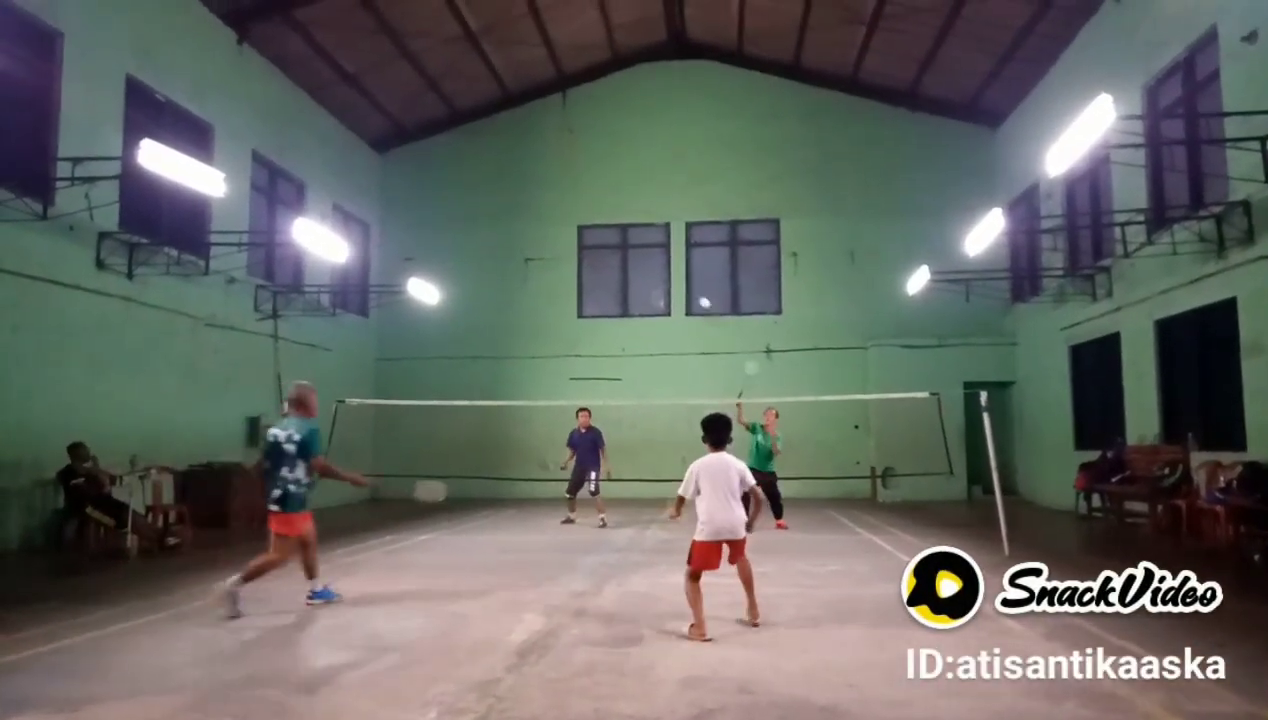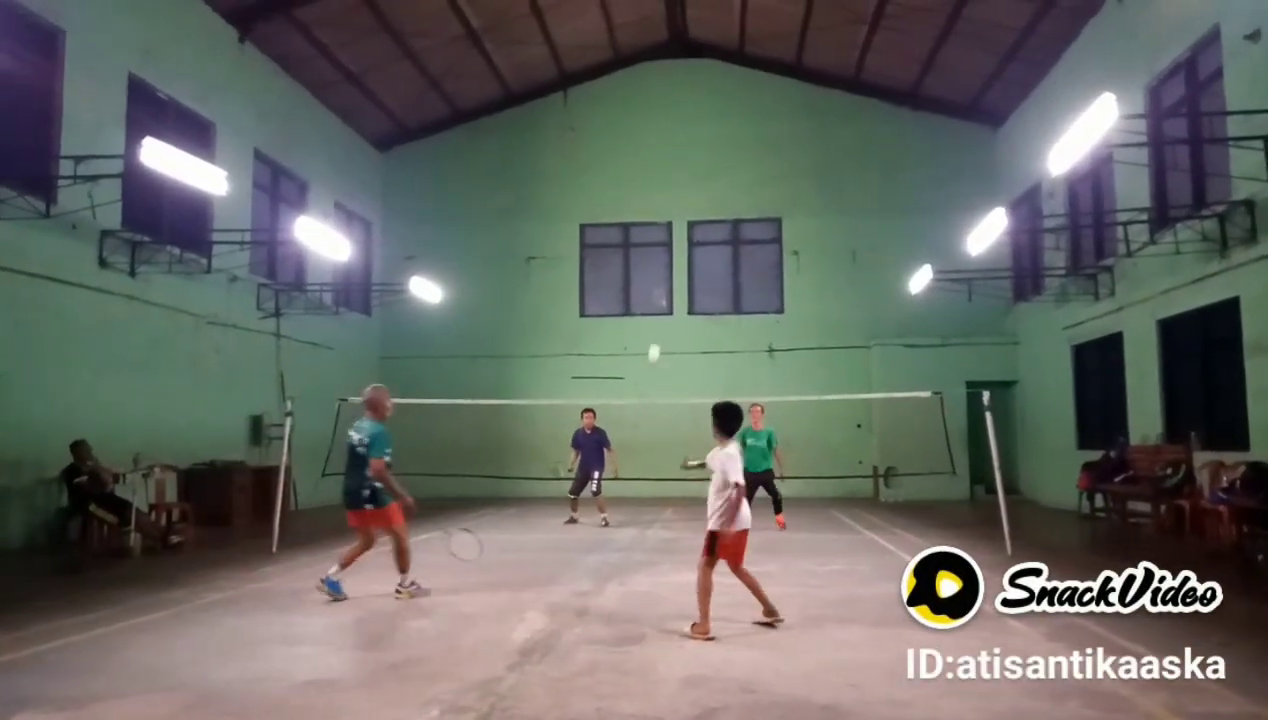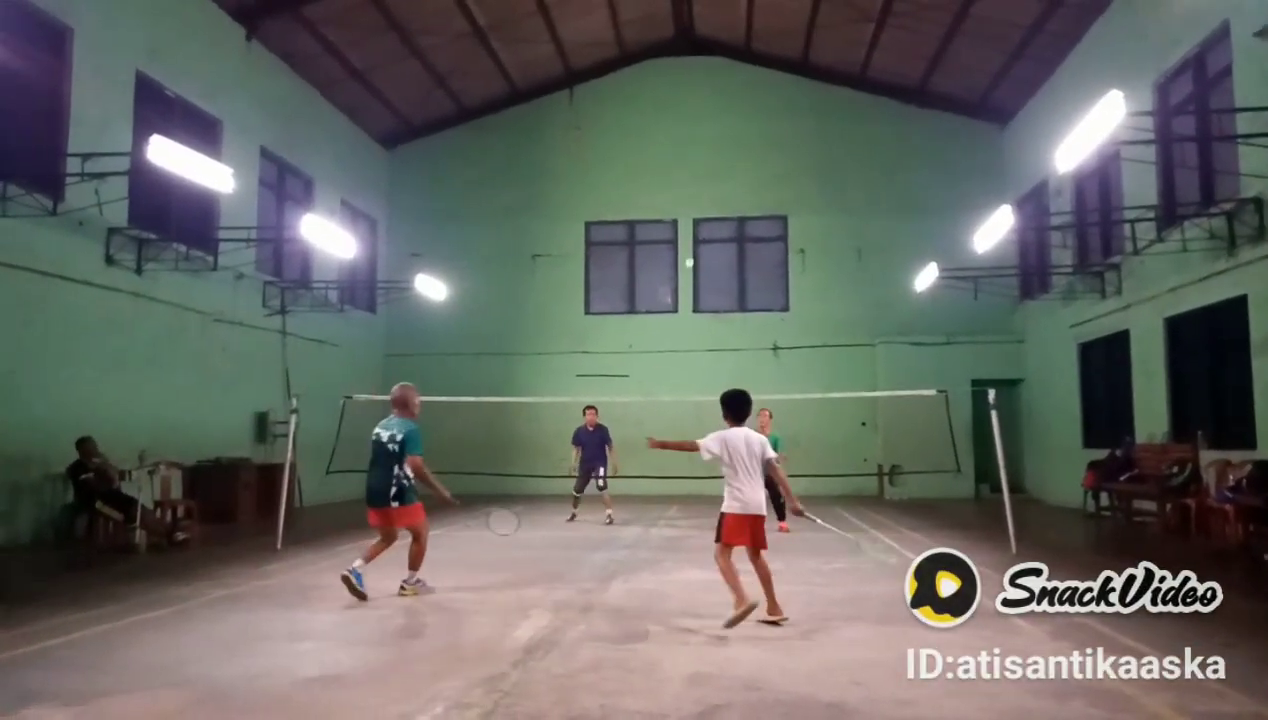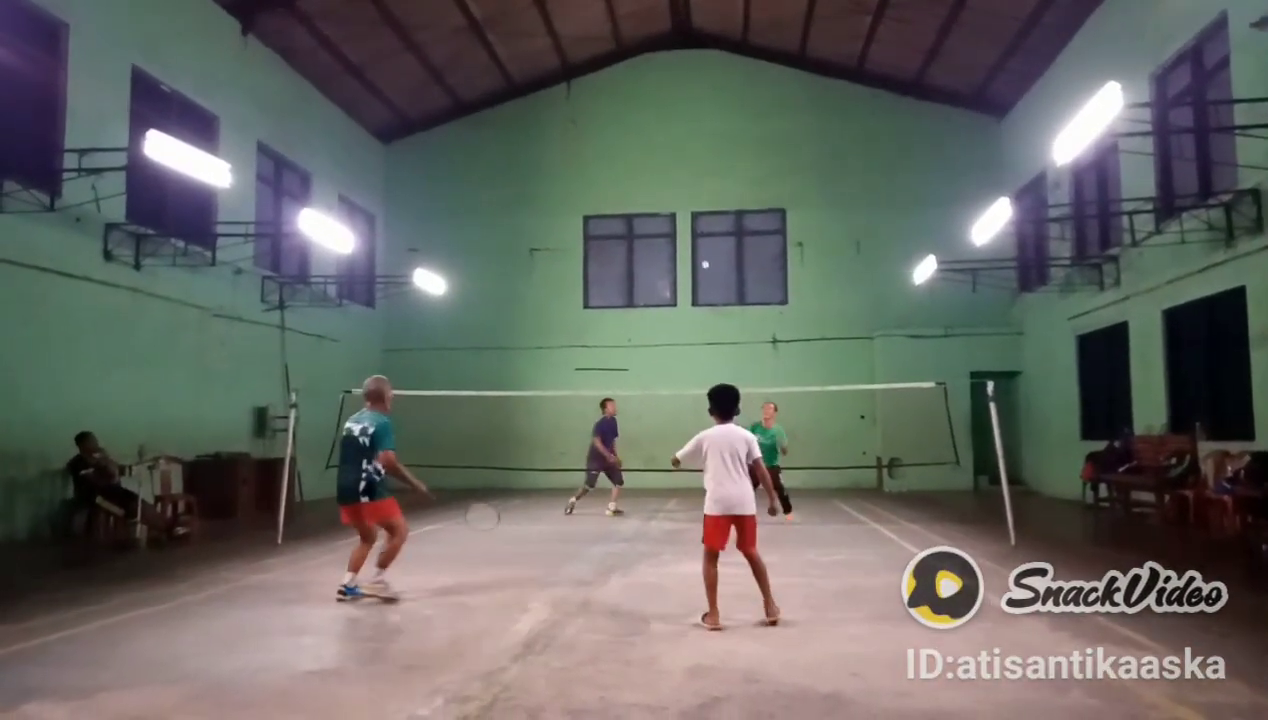
dt=0.4s
person 1, frame 1
left shoulder: (698, 466)
right shoulder: (738, 465)
left elbow: (682, 496)
right elbow: (757, 497)
left wrist: (676, 511)
right wrist: (751, 520)
left hip: (708, 528)
right hip: (736, 525)
left knee: (692, 576)
right knee: (741, 560)
left ankle: (699, 626)
right ankle: (753, 611)
person 1, frame 2
left shoulder: (726, 455)
right shoulder: (730, 449)
left elbow: (739, 491)
left wrist: (730, 526)
right wrist: (695, 464)
left hip: (725, 521)
right hip: (738, 521)
left knee: (705, 567)
right knee: (737, 567)
left ankle: (703, 625)
right ankle: (770, 611)
person 1, frame 3
left shoulder: (721, 438)
right shoulder: (760, 439)
left elbow: (694, 445)
right elbow: (775, 469)
left wrist: (662, 444)
right wrist: (792, 500)
left hip: (736, 505)
right hip: (758, 505)
left knee: (722, 554)
right knee: (756, 555)
left ankle: (742, 600)
right ankle: (774, 609)
person 1, frame 4
left shoulder: (703, 438)
right shoulder: (747, 437)
left elbow: (676, 460)
right elbow: (761, 470)
left wrist: (679, 463)
right wrist: (772, 499)
left hip: (716, 504)
right hip: (744, 503)
left knee: (710, 557)
right knee: (752, 554)
left ankle: (713, 615)
right ankle: (770, 607)
person 2, frame 1
left shoulder: (275, 429)
right shoulder: (309, 430)
left elbow: (262, 465)
right elbow: (320, 466)
right wrist: (350, 478)
left hip: (279, 496)
right hip: (288, 500)
left knee: (309, 540)
right knee: (278, 555)
left ankle: (317, 590)
right ankle: (234, 585)
person 2, frame 2
left shoulder: (357, 428)
right shoulder: (378, 432)
right elbow: (378, 470)
right wrist: (401, 495)
left hip: (354, 495)
right hip: (374, 496)
left knee: (366, 541)
right knee: (401, 536)
left ankle: (331, 578)
right ankle: (405, 585)
person 2, frame 3
left shoulder: (381, 427)
right shoulder: (410, 429)
right elbow: (416, 466)
right wrist: (440, 490)
left hip: (375, 492)
right hip: (397, 493)
left knee: (387, 537)
right knee: (420, 534)
left ankle: (355, 569)
right ankle: (410, 582)
person 2, frame 4
left shoulder: (351, 422)
right shoulder: (381, 423)
right elbow: (387, 461)
right wrist: (415, 483)
left hip: (346, 490)
right hip: (370, 491)
left knee: (367, 538)
right knee: (399, 531)
left ankle: (348, 584)
right ankle: (376, 580)
